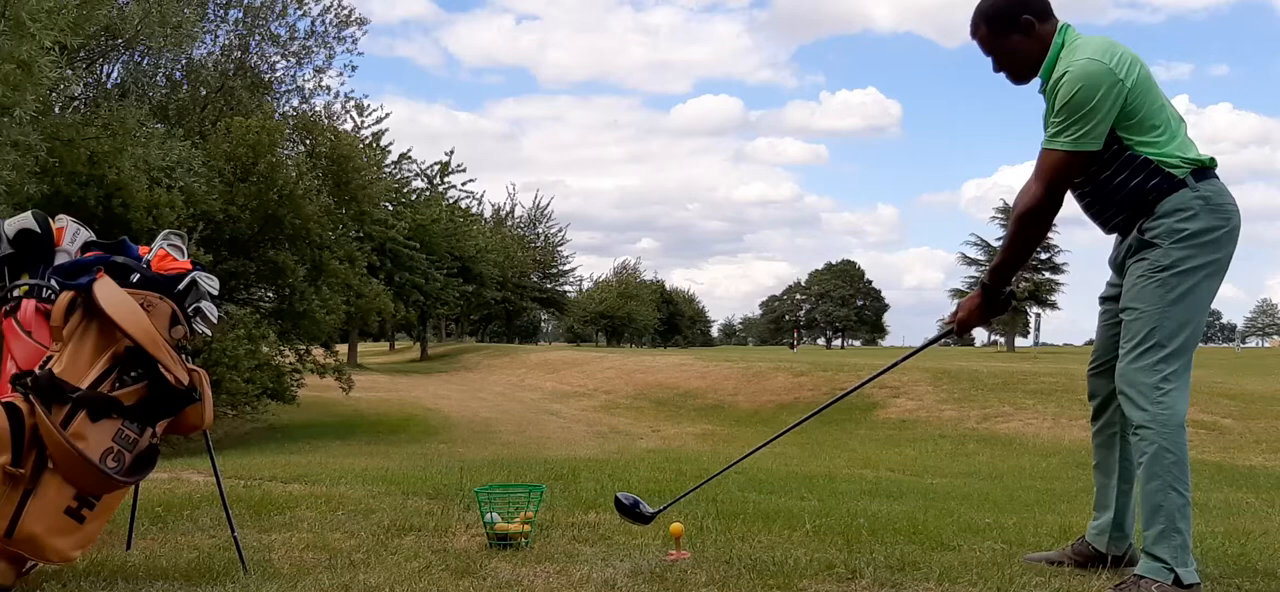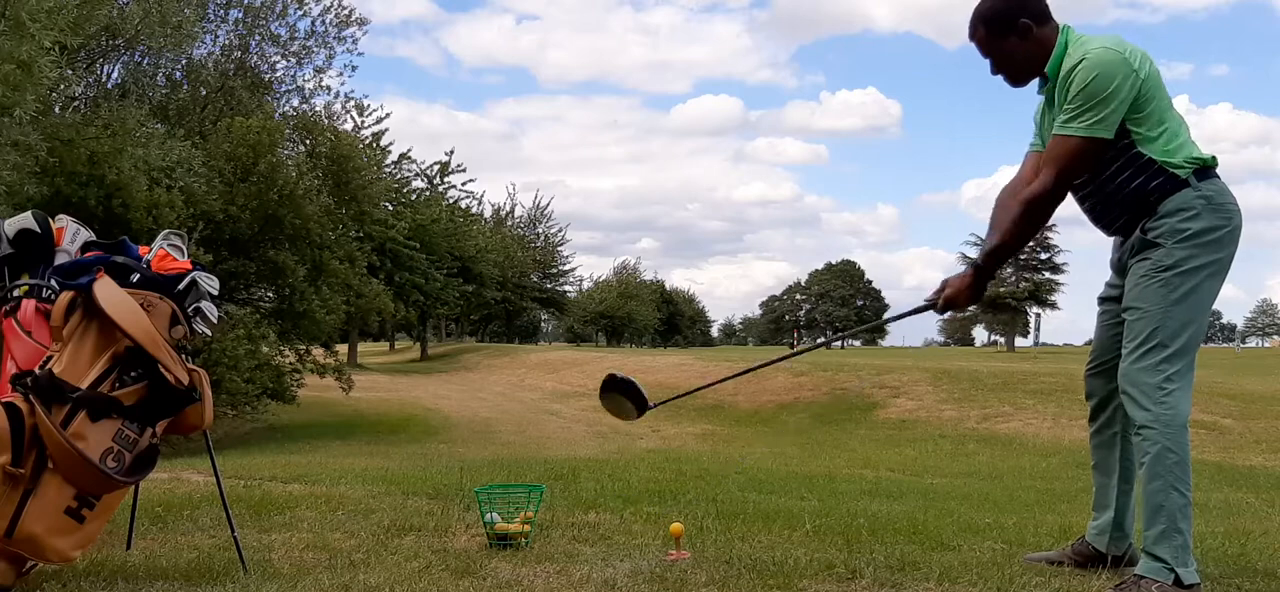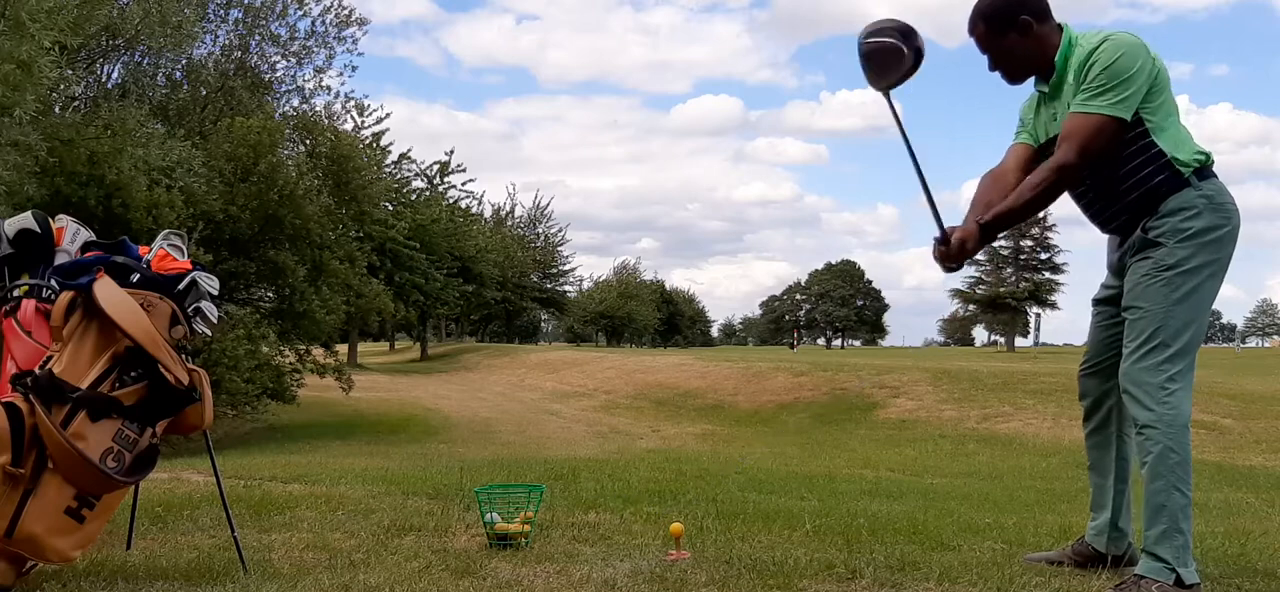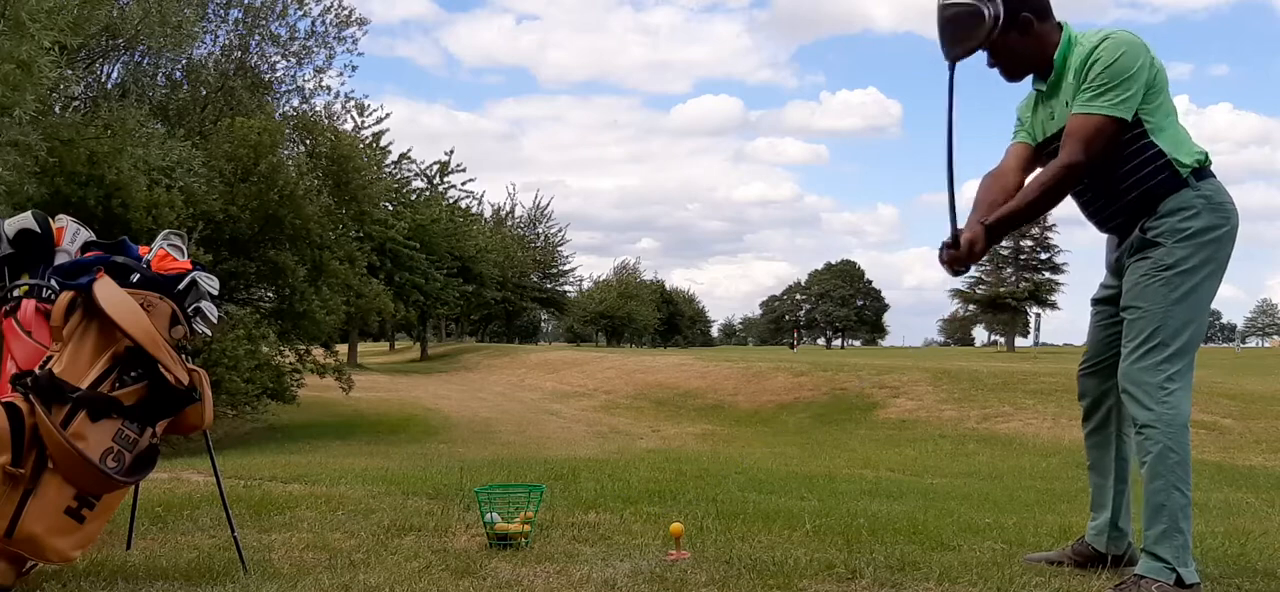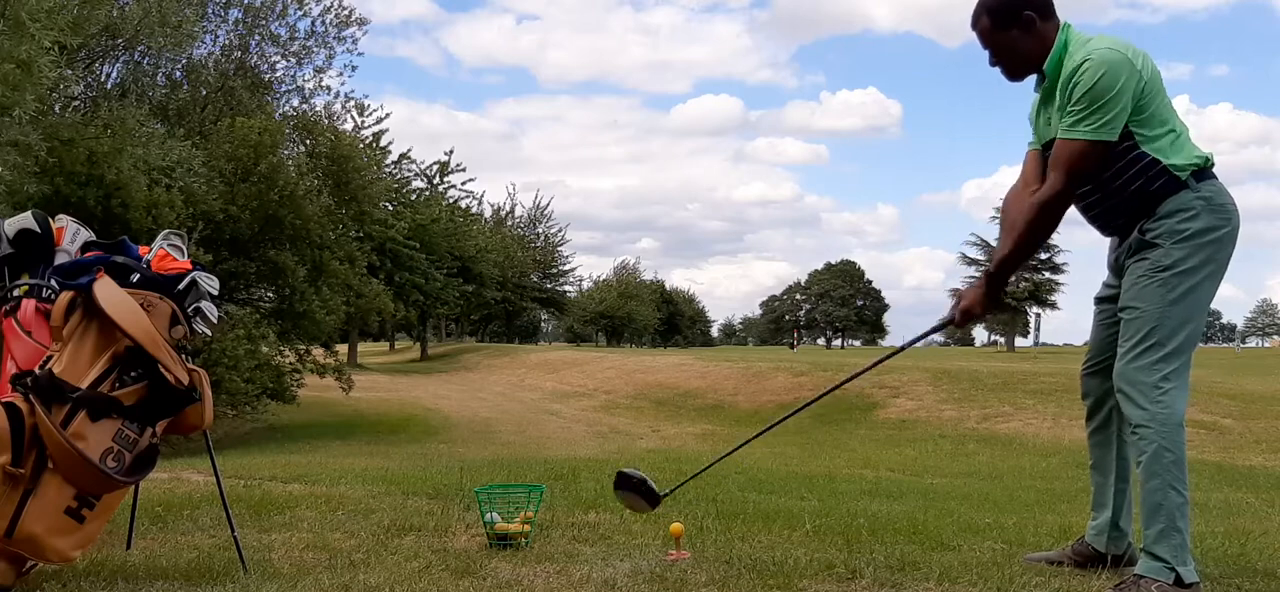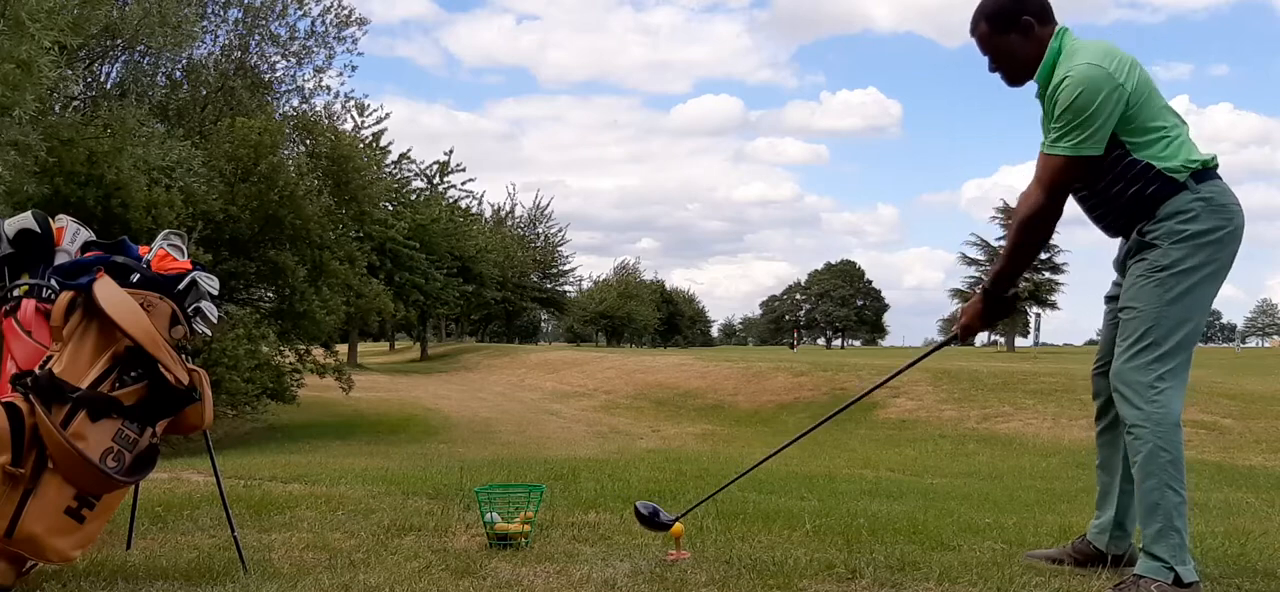
dt=0.2s
person 1, frame 1
left shoulder: (1087, 70)
right shoulder: (1063, 80)
left elbow: (1045, 200)
right elbow: (1034, 187)
left wrist: (989, 289)
right wrist: (999, 282)
left hip: (1185, 221)
right hip: (1147, 231)
left knee: (1146, 383)
right knee: (1109, 380)
right ankle: (1109, 539)
person 1, frame 2
left shoulder: (1100, 62)
right shoulder: (1054, 93)
left elbow: (1048, 189)
right elbow: (1022, 185)
left wrist: (979, 272)
right wrist: (982, 264)
left hip: (1186, 221)
right hip: (1141, 233)
left knee: (1148, 382)
right knee: (1106, 380)
right ankle: (1109, 538)
person 1, frame 3
left shoulder: (1113, 52)
right shoulder: (1040, 100)
left elbow: (1071, 163)
right elbow: (1006, 175)
left wrist: (986, 229)
right wrist: (966, 228)
left hip: (1185, 219)
right hip: (1134, 235)
left knee: (1150, 382)
right knee: (1101, 380)
right ankle: (1107, 540)
person 1, frame 4
left shoulder: (1112, 51)
right shoulder: (1037, 99)
left elbow: (1075, 163)
right elbow: (1007, 175)
left wrist: (989, 234)
right wrist: (972, 233)
left hip: (1183, 219)
right hip: (1134, 234)
left knee: (1148, 382)
right knee: (1100, 380)
right ankle: (1108, 539)
person 1, frame 5
left shoulder: (1098, 65)
right shoulder: (1049, 90)
left elbow: (1059, 191)
right elbow: (1027, 188)
left wrist: (994, 279)
right wrist: (997, 270)
left hip: (1185, 221)
right hip: (1141, 232)
left knee: (1144, 382)
right knee: (1102, 379)
right ankle: (1108, 538)
person 1, frame 6
left shoulder: (1086, 75)
right shoulder: (1062, 81)
left elbow: (1046, 206)
right elbow: (1036, 194)
left wrist: (991, 294)
right wrist: (1004, 284)
left hip: (1189, 221)
right hip: (1154, 231)
left knee: (1141, 382)
right knee: (1113, 380)
right ankle: (1110, 538)
